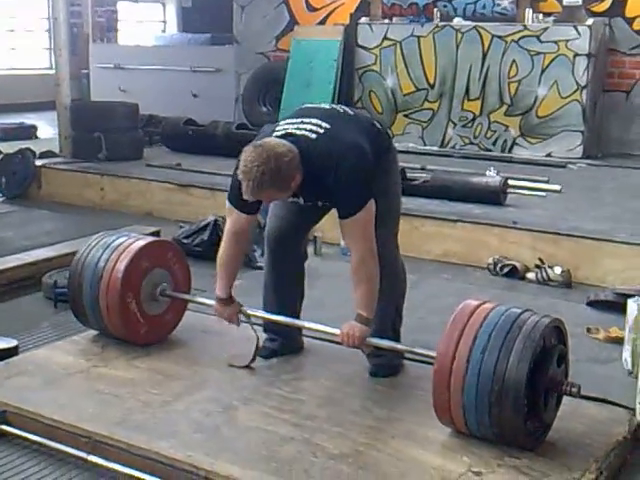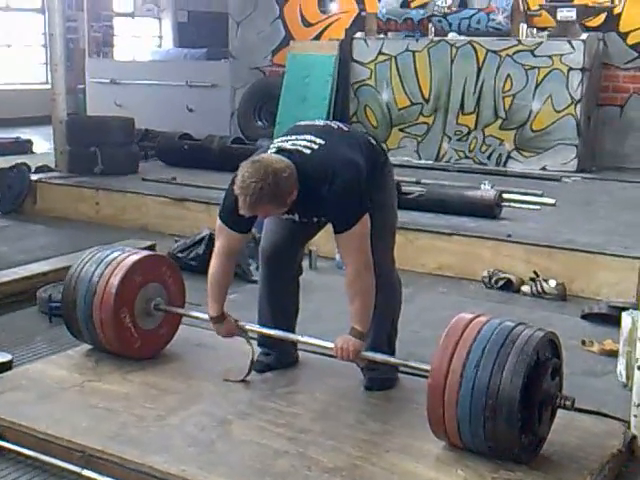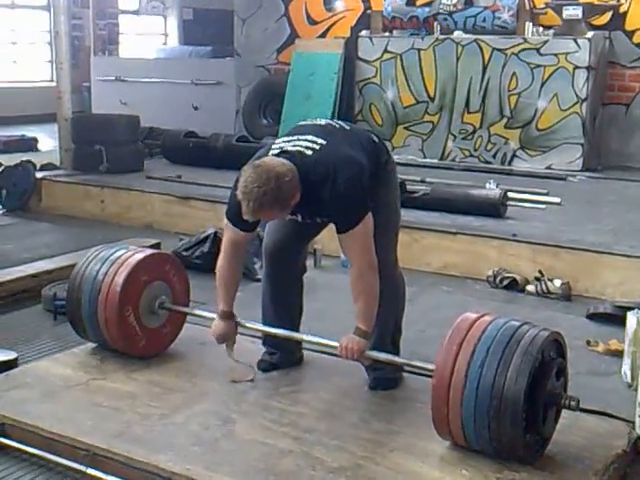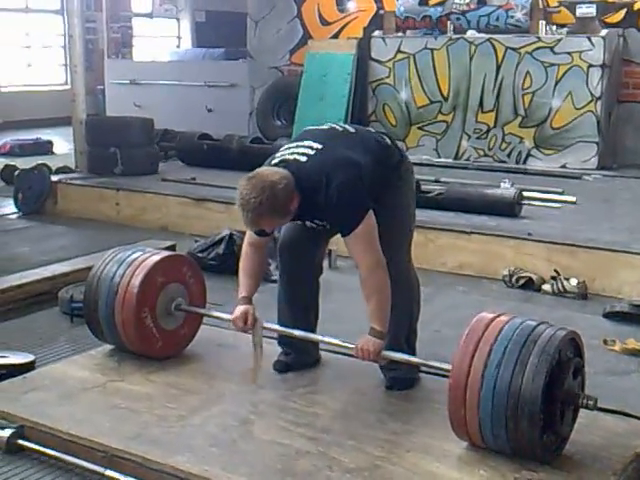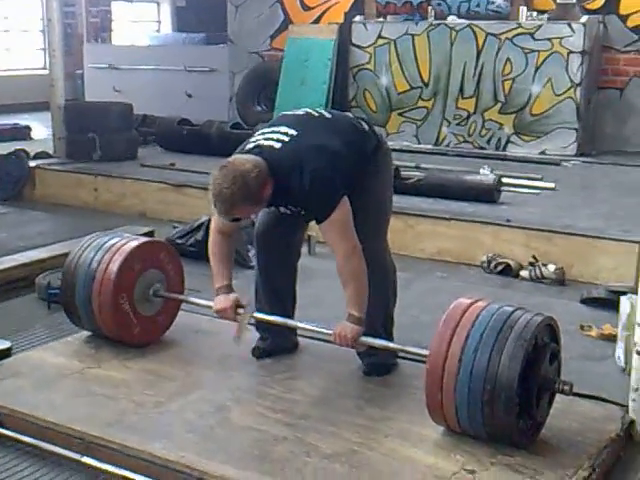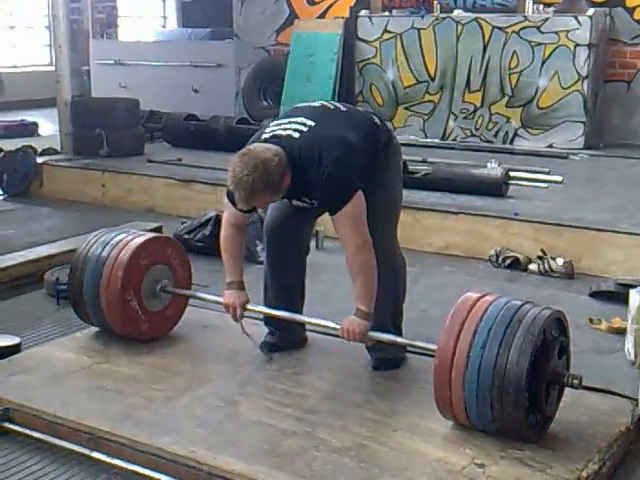
dt=0.5s
person 1, frame 1
left shoulder: (344, 172)
right shoulder: (252, 169)
left elbow: (362, 252)
right elbow: (235, 233)
left wrist: (362, 319)
right wrist: (223, 297)
left hip: (374, 158)
right hip: (306, 158)
left knee: (382, 250)
right knee: (279, 238)
left ankle: (384, 345)
right ankle: (282, 334)
person 1, frame 2
left shoulder: (340, 187)
right shoulder: (246, 186)
left elbow: (358, 266)
right elbow: (224, 252)
left wrist: (357, 333)
right wrist: (216, 315)
left hip: (370, 174)
right hip: (303, 172)
left knee: (378, 264)
right knee: (273, 254)
left ankle: (379, 359)
right ankle: (277, 348)
person 1, frame 3
left shoulder: (340, 188)
right shoulder: (252, 186)
left elbow: (363, 264)
right elbow: (232, 248)
left wrist: (362, 332)
right wrist: (225, 312)
left hip: (373, 172)
right hip: (306, 169)
left knee: (381, 262)
right knee: (277, 252)
right ankle: (282, 347)
person 1, frame 4
left shoulder: (338, 192)
right shoulder: (263, 193)
left elbow: (371, 264)
right elbow: (254, 246)
left wrist: (376, 332)
right wrist: (244, 299)
left hip: (388, 174)
left knee: (394, 263)
right knee: (292, 250)
left ankle: (400, 359)
right ankle: (298, 348)
person 1, frame 5
left shoulder: (313, 180)
right shoulder: (237, 178)
left elbow: (347, 250)
right elbow: (220, 232)
left wrist: (355, 318)
right wrist: (223, 289)
left hip: (365, 158)
left knee: (370, 248)
right knee: (269, 236)
left ankle: (378, 344)
right ankle: (276, 334)
person 1, frame 6
left shoulder: (331, 171)
right shoulder: (249, 170)
left elbow: (358, 245)
right elbow: (232, 224)
left wrist: (362, 314)
right wrist: (234, 284)
left hip: (375, 154)
left knee: (380, 243)
right knee: (278, 231)
left ankle: (386, 339)
right ankle: (284, 329)
